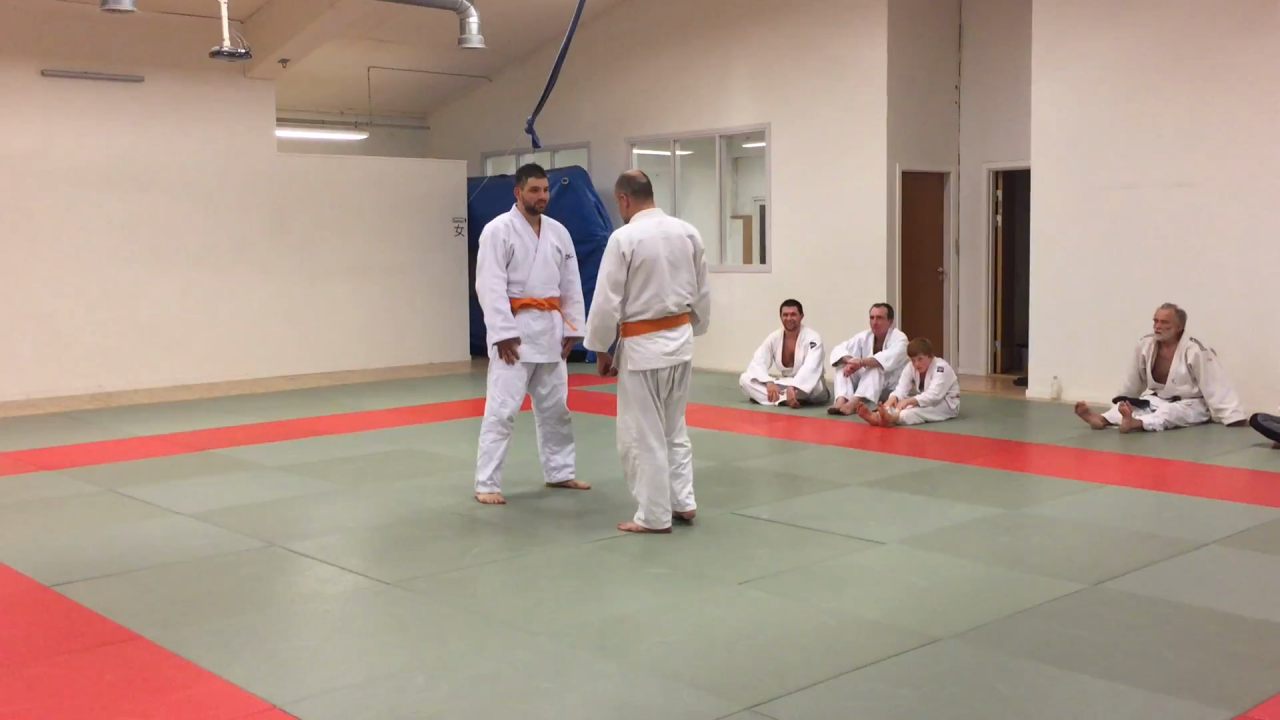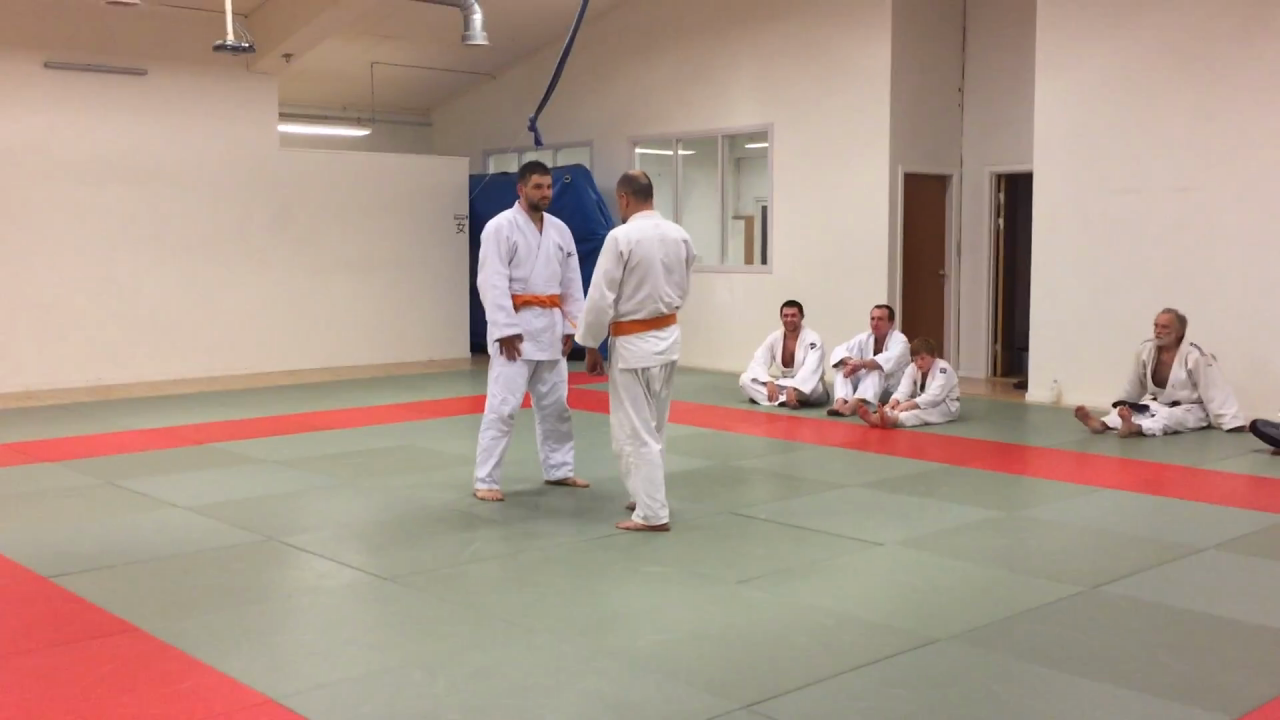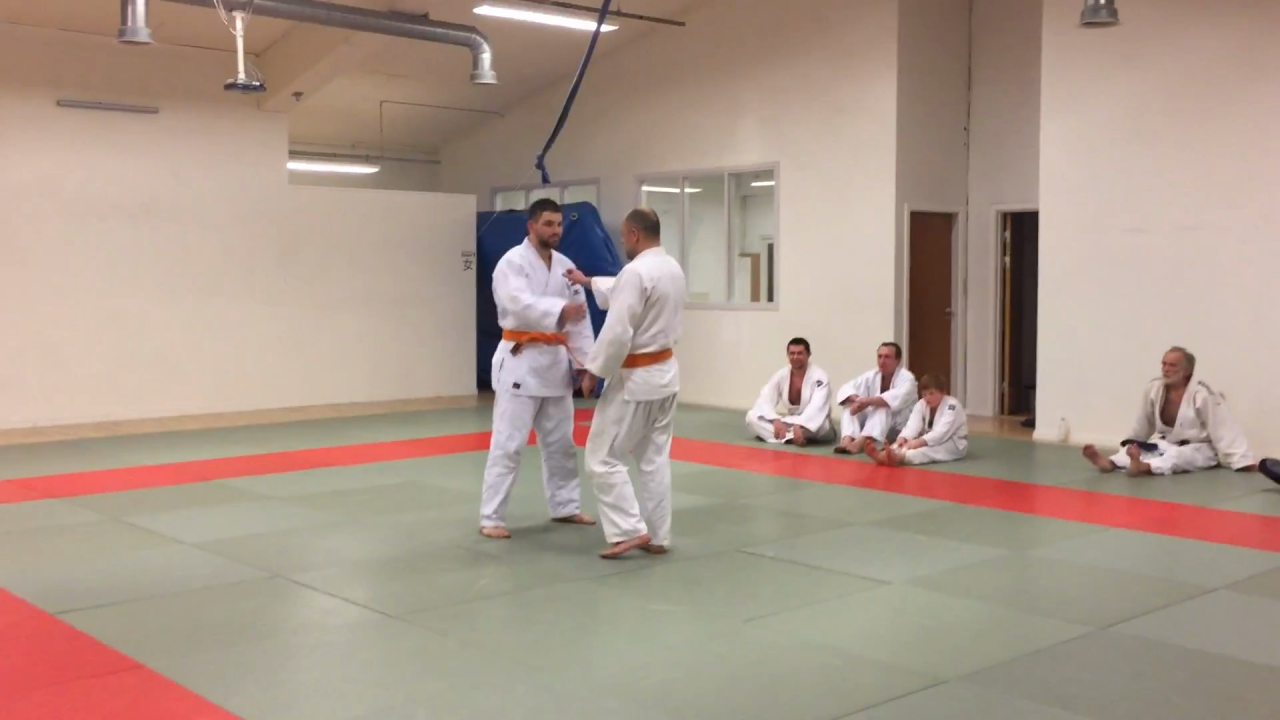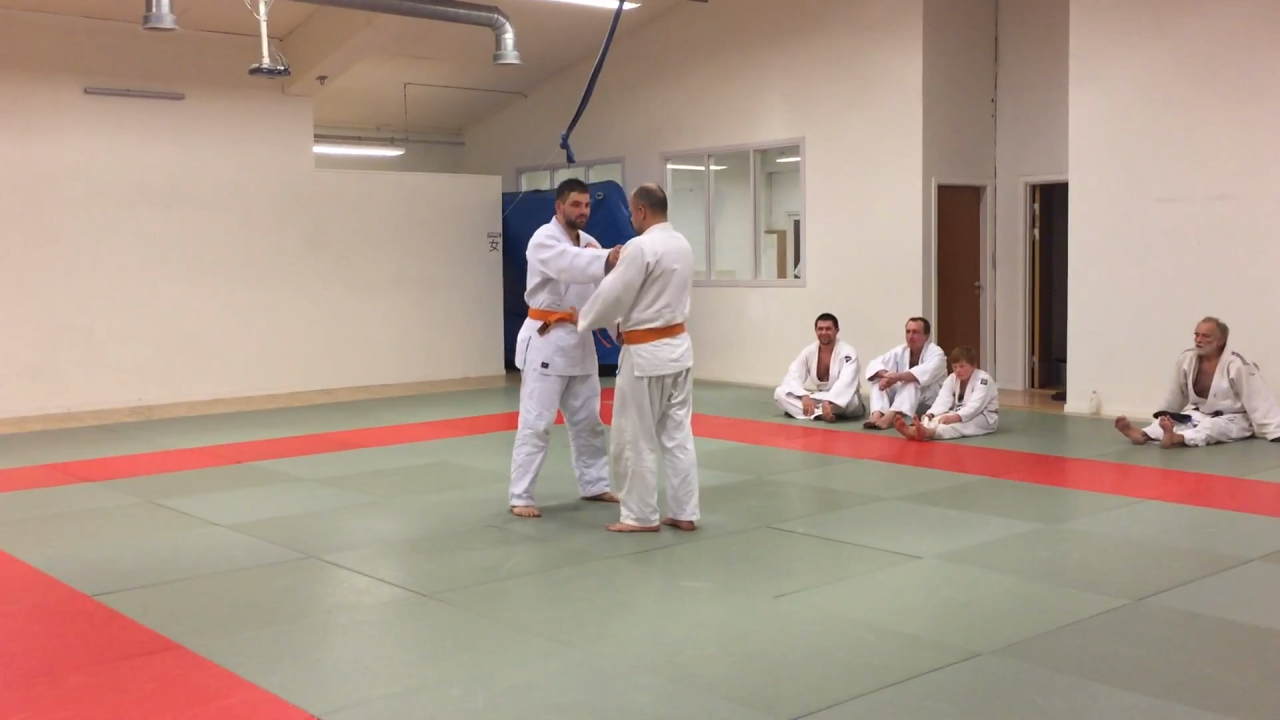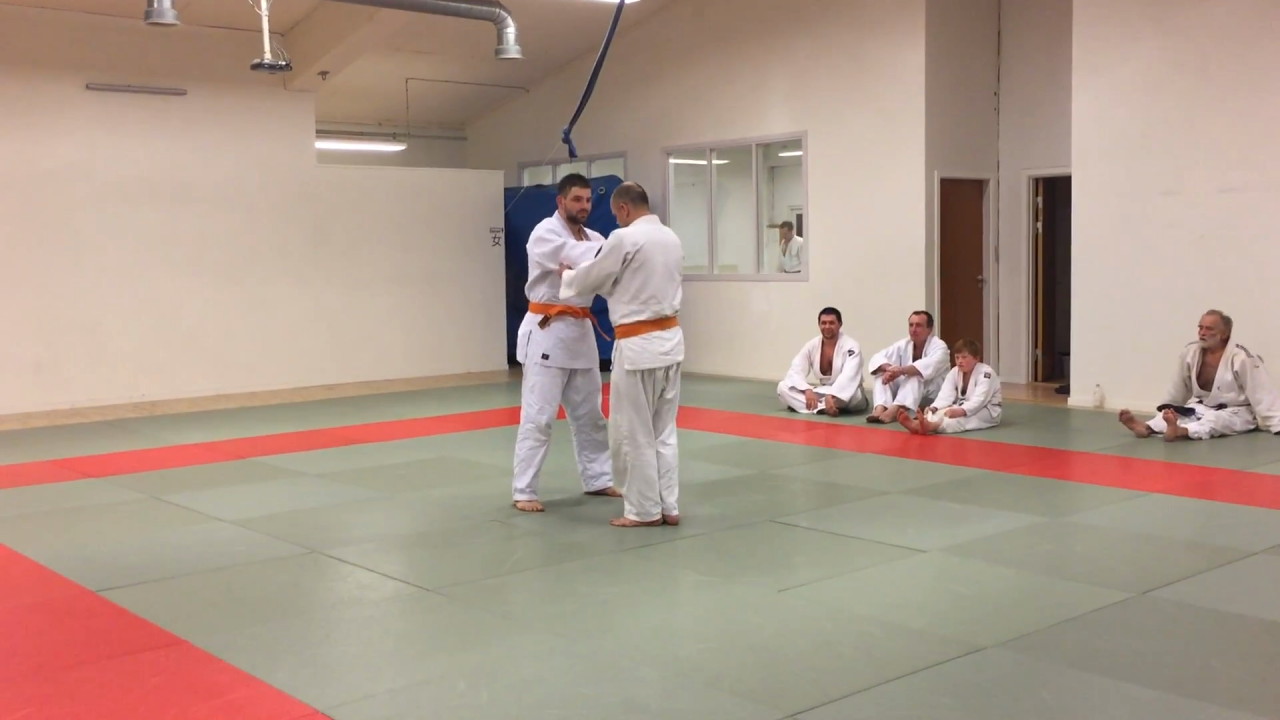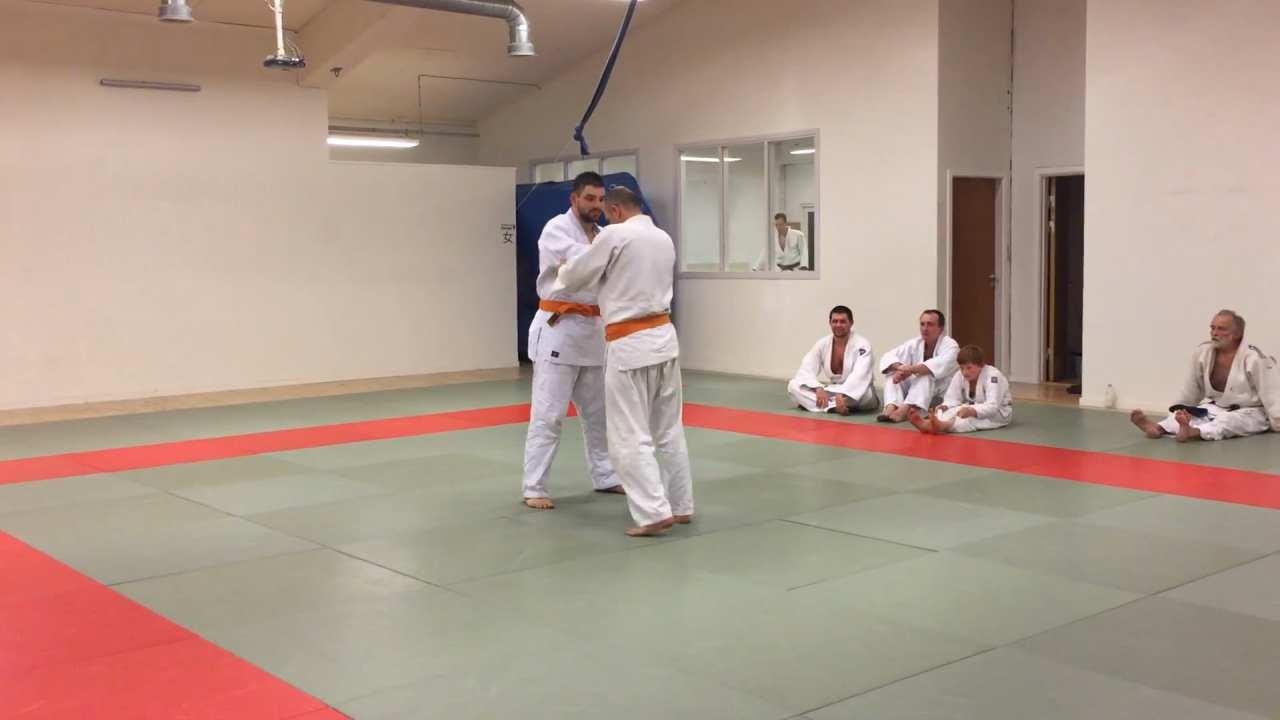
dt=0.4s
person 1, frame 1
left shoulder: (624, 238)
right shoulder: (687, 232)
left elbow: (607, 301)
right elbow: (701, 291)
left wrist: (601, 350)
left hip: (642, 345)
right hip: (680, 338)
left knee: (642, 435)
right knee: (674, 428)
left ankle: (654, 517)
right ankle: (683, 502)
person 1, frame 2
left shoulder: (621, 237)
right shoulder: (680, 235)
left elbow: (601, 299)
left wrist: (590, 346)
left hip: (633, 342)
right hip: (668, 337)
left knee: (636, 432)
right knee: (653, 427)
left ankle: (652, 514)
right ankle: (647, 498)
person 1, frame 3
left shoulder: (636, 271)
right shoulder: (673, 269)
left elbow: (617, 331)
left wrist: (594, 372)
right wrist: (591, 283)
left hip: (635, 376)
right hip: (665, 372)
left knee: (603, 456)
right knee: (655, 458)
left ankle: (631, 529)
right ankle: (656, 536)
person 1, frame 4
left shoulder: (640, 246)
right shoulder: (682, 244)
left elbow: (612, 296)
left wrist: (584, 319)
left hip: (645, 352)
right hip: (678, 346)
left knee: (633, 439)
right knee: (677, 435)
left ankle: (641, 516)
right ankle: (685, 513)
person 1, frame 5
left shoulder: (625, 238)
right shoulder: (671, 238)
left elbow: (590, 280)
left wrist: (567, 275)
right wrist: (582, 271)
left hip: (638, 345)
right hip: (670, 338)
left knee: (632, 434)
right knee: (664, 432)
left ankle: (644, 510)
right ankle: (668, 507)
person 1, frame 6
left shoulder: (615, 235)
right shoulder: (664, 238)
left elbow: (578, 276)
left wrist: (562, 269)
left hip: (630, 344)
right hip: (663, 335)
left knee: (629, 436)
right knee: (669, 430)
left ankle: (654, 513)
right ankle: (681, 505)
person 2, frame 1
left shoulder: (557, 231)
right shoulder: (498, 230)
left elbow: (570, 284)
right elbow: (490, 286)
left wrist: (572, 328)
right wrist: (503, 332)
left hip: (550, 328)
right hip: (514, 329)
left knee: (555, 407)
right knee: (502, 409)
left ankle: (559, 472)
right ankle: (486, 483)
person 2, frame 2
left shoulder: (559, 229)
right shoulder: (501, 227)
left elbow: (571, 282)
right elbow: (492, 282)
left wrist: (572, 326)
right wrist: (506, 329)
left hip: (550, 326)
right hip: (515, 326)
left knee: (555, 404)
right knee: (502, 406)
left ankle: (559, 470)
right ankle: (485, 480)
person 2, frame 3
left shoulder: (565, 266)
right shoulder: (513, 261)
left elbow: (580, 318)
right elbow: (520, 302)
left wrist: (584, 361)
right wrist: (560, 311)
left hip: (556, 363)
right hip: (521, 360)
left knee: (560, 441)
right knee: (508, 443)
left ankle: (565, 507)
right ankle: (491, 517)
person 2, frame 4
left shoulder: (589, 245)
right shoulder: (544, 240)
right elbow: (568, 265)
right wrist: (606, 259)
left hip: (580, 339)
right hip: (546, 339)
left knee: (588, 419)
right knee: (536, 422)
left ankle: (594, 485)
right ankle: (521, 496)
person 2, frame 5
left shoulder: (592, 238)
right shoulder: (545, 233)
right elbow: (567, 253)
left hip: (581, 331)
right hip: (547, 332)
left knee: (589, 413)
right knee: (538, 417)
left ankle: (597, 480)
right ankle: (524, 491)
person 2, frame 6
right shoulder: (556, 229)
right elbow: (574, 257)
left hip: (591, 329)
right hip: (557, 329)
left knee: (599, 411)
right knee: (548, 413)
left ankle: (607, 478)
right ankle: (534, 488)
